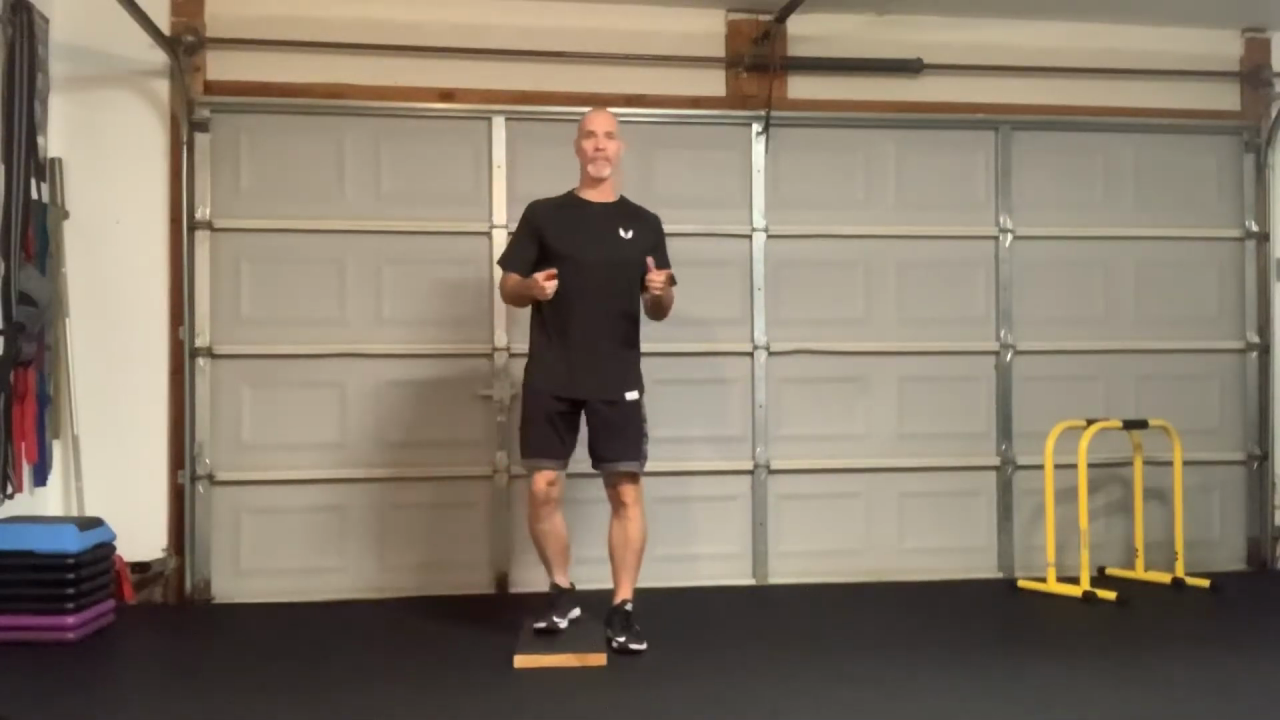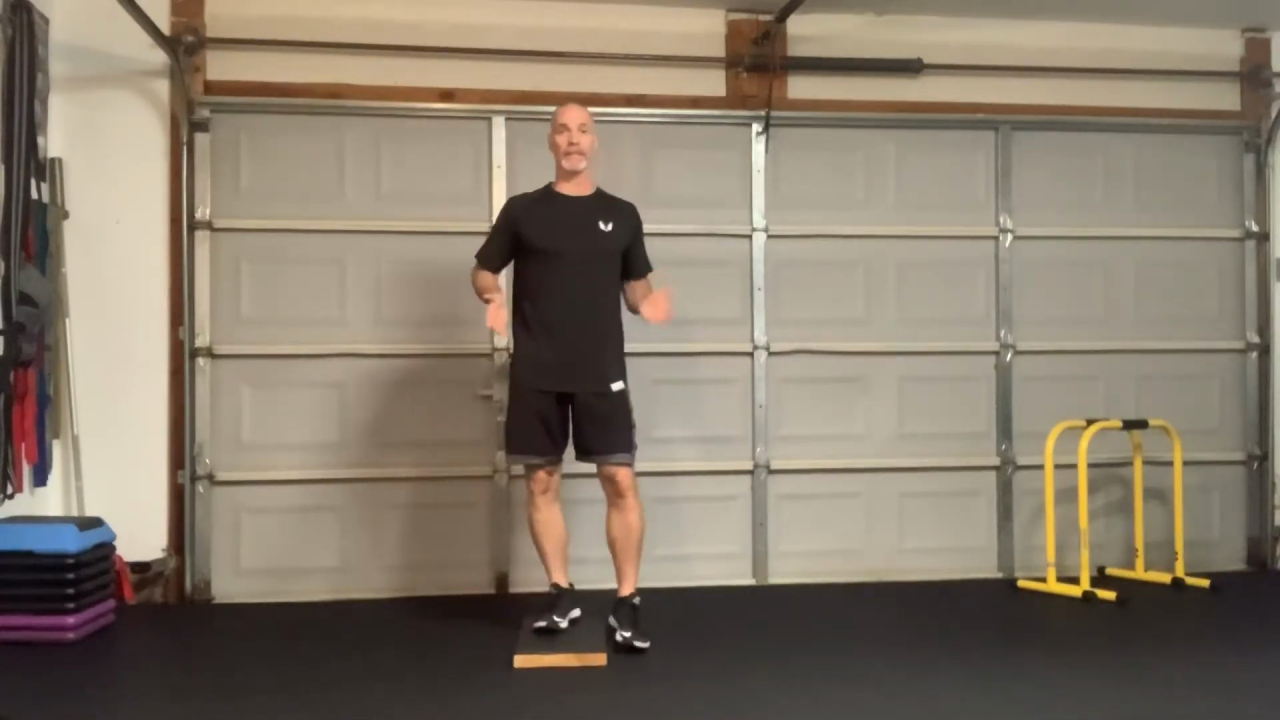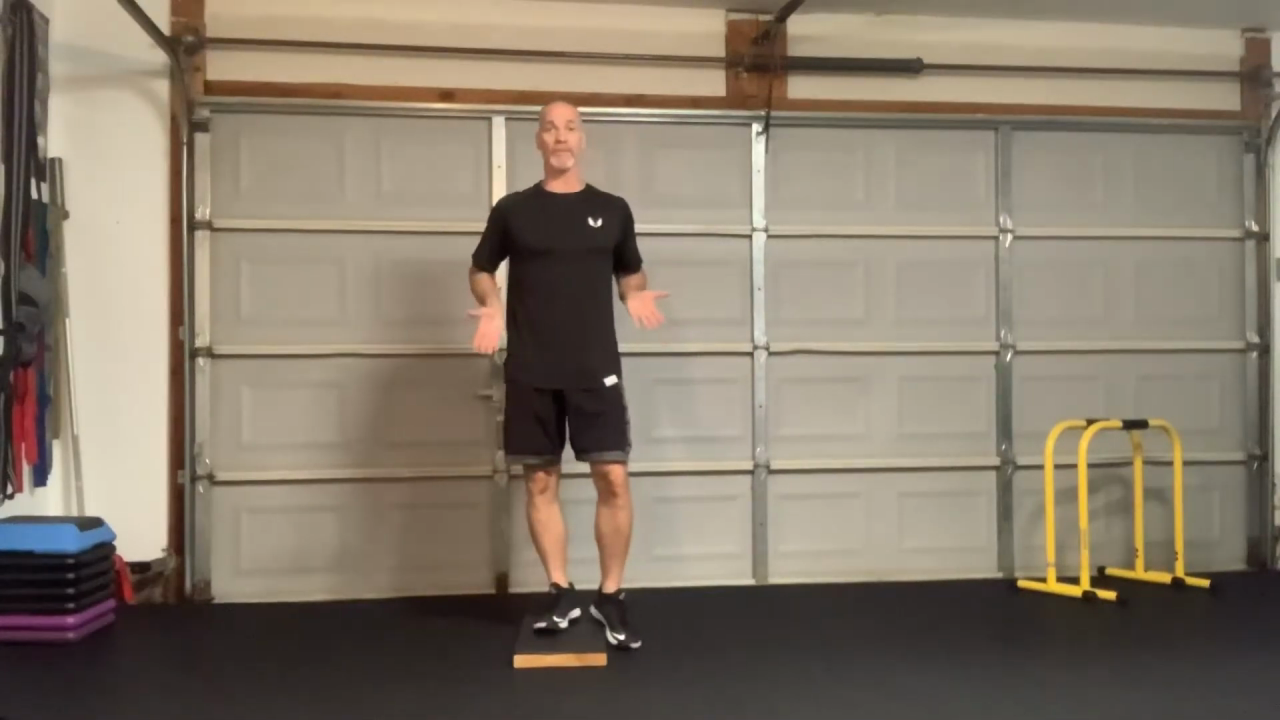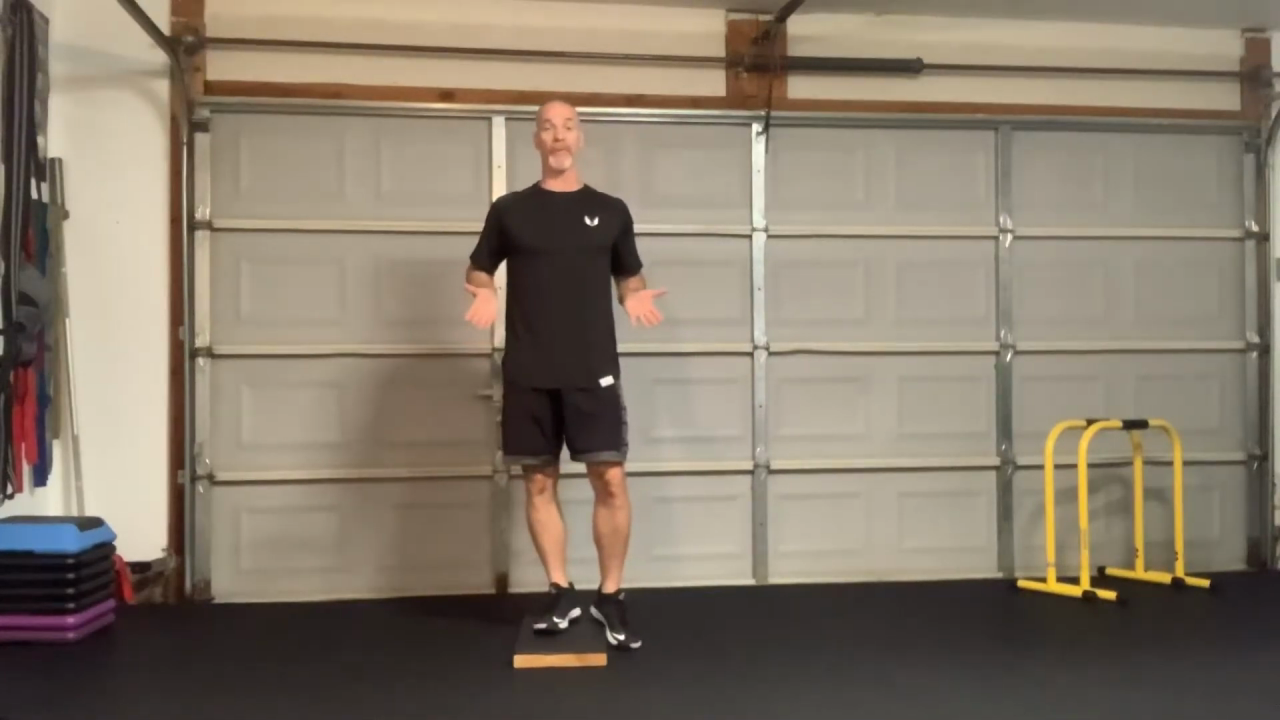
dt=0.4s
person 1, frame 1
left shoulder: (644, 223)
right shoulder: (542, 215)
left elbow: (657, 310)
right elbow: (508, 288)
left wrist: (660, 293)
right wrist: (530, 288)
left hip: (617, 377)
right hip: (550, 377)
left knee: (625, 492)
right knee: (543, 489)
left ankle: (622, 608)
right ankle: (562, 593)
person 1, frame 2
left shoulder: (622, 214)
right shoulder: (522, 210)
left elbow: (635, 284)
right elbow: (483, 271)
left wrist: (649, 303)
right wrist: (492, 297)
left hip: (602, 371)
right hip: (536, 372)
left knee: (621, 482)
right knee: (542, 482)
left ankle: (626, 602)
right ankle: (561, 592)
person 1, frame 3
left shoulder: (612, 209)
right shoulder: (512, 210)
left elbow: (630, 272)
right elbow: (481, 270)
left wrist: (637, 296)
right wrist: (491, 308)
left hip: (596, 369)
right hip: (530, 371)
left knee: (613, 480)
right knee: (540, 481)
left ankle: (610, 596)
right ankle: (561, 592)
person 1, frame 4
left shoulder: (611, 210)
right shoulder: (509, 209)
left elbow: (629, 275)
right elbow: (479, 270)
left wrist: (636, 297)
right wrist: (484, 294)
left hip: (593, 368)
right hip: (528, 371)
left knee: (610, 481)
right knee: (539, 482)
left ankle: (610, 596)
right ankle: (561, 592)
